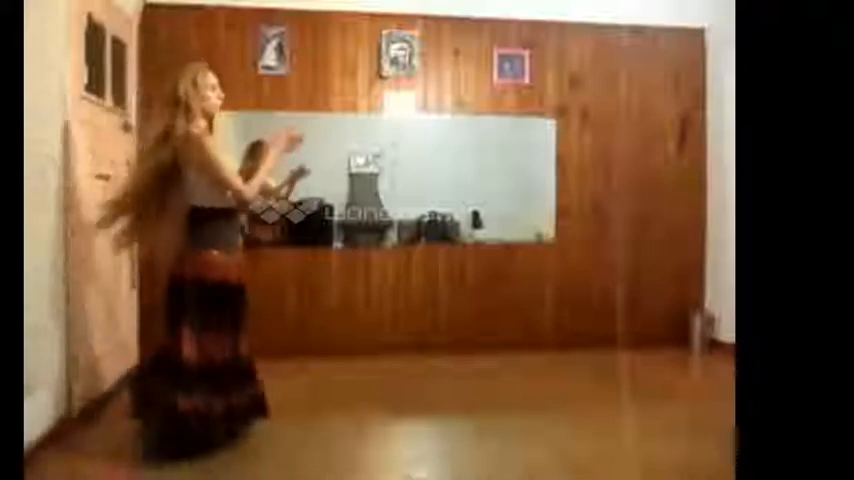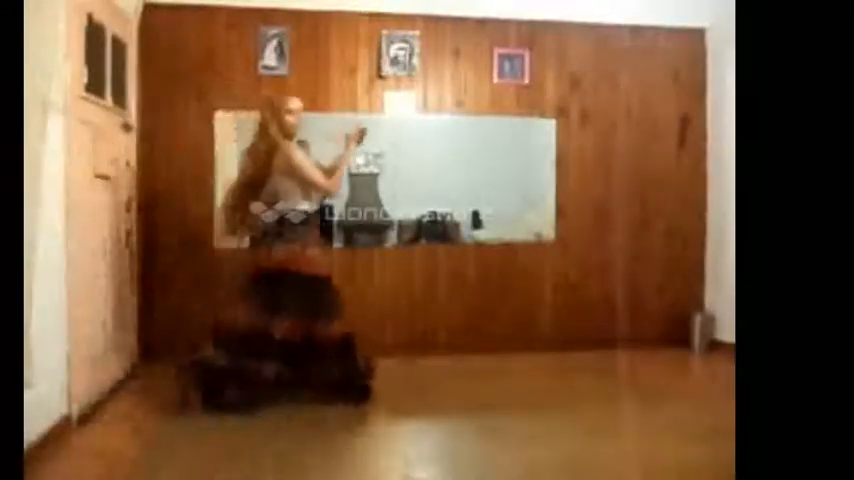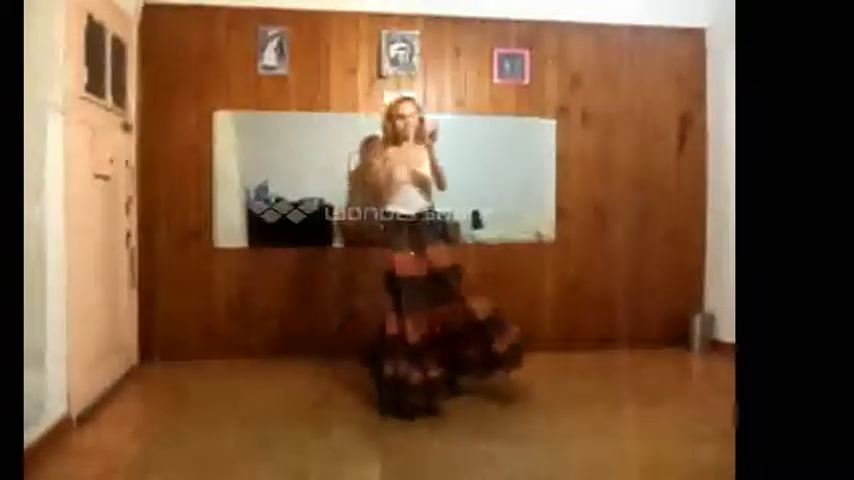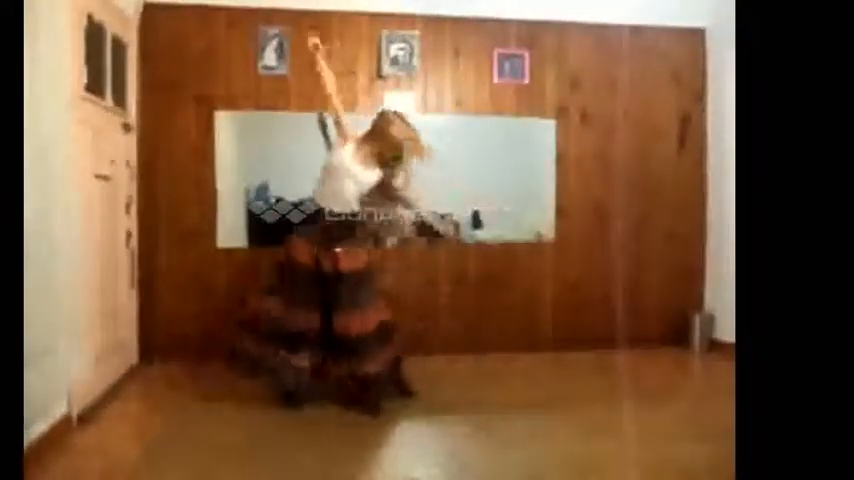
dt=1s
person 1, frame 1
left shoulder: (187, 138)
right shoulder: (197, 138)
left elbow: (224, 188)
right elbow: (244, 194)
left wrist: (269, 156)
right wrist: (272, 154)
left hip: (202, 242)
right hip: (214, 245)
left knee: (200, 337)
right knee: (211, 338)
left ankle: (187, 424)
right ankle: (203, 427)
person 1, frame 2
left shoulder: (283, 150)
right shoulder: (289, 151)
left elbow: (322, 175)
right elbow: (329, 187)
left wrist: (348, 148)
right wrist: (349, 150)
left hip: (288, 236)
right hip: (298, 241)
right knee: (299, 313)
person 1, frame 3
left shoulder: (425, 151)
right shoulder: (386, 153)
left elbow: (441, 184)
right elbow: (380, 182)
left wrist: (430, 150)
right wrist: (403, 153)
left hip: (427, 228)
right hip: (398, 230)
left knee: (445, 295)
right knee: (408, 305)
left ankle: (440, 376)
right ankle: (408, 386)
person 1, frame 4
left shoulder: (384, 169)
right shoulder: (347, 141)
left elbow: (399, 195)
right elbow: (332, 95)
right wrist: (319, 55)
left hip: (348, 234)
right hip: (315, 226)
left knee: (359, 307)
right knee: (303, 303)
left ankle: (369, 382)
right ankle: (300, 381)
